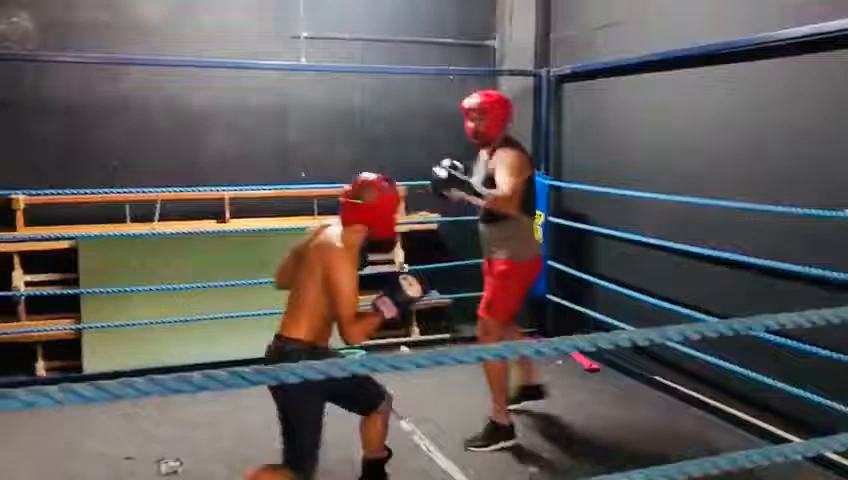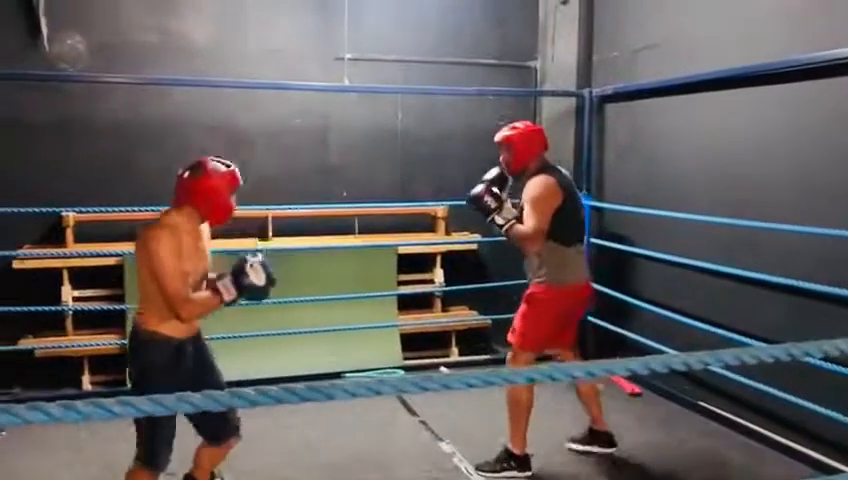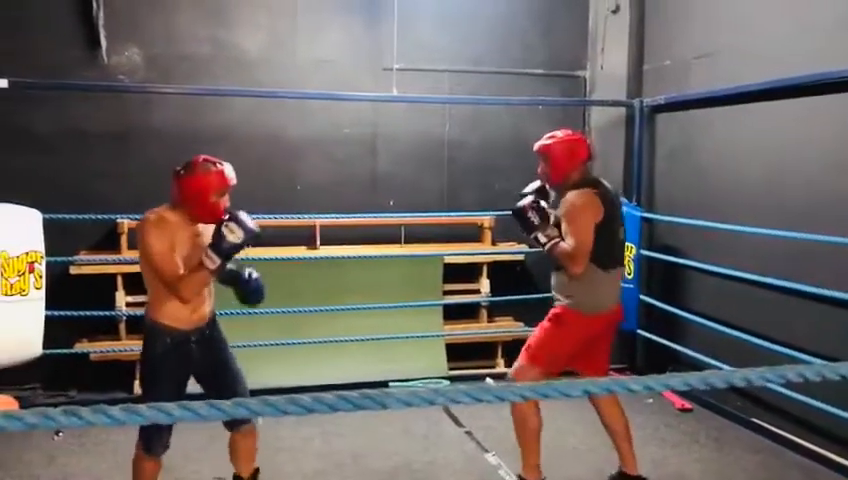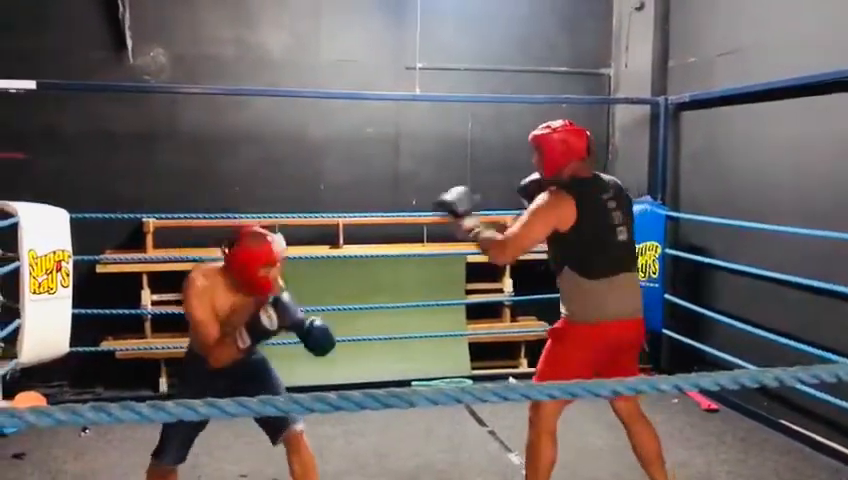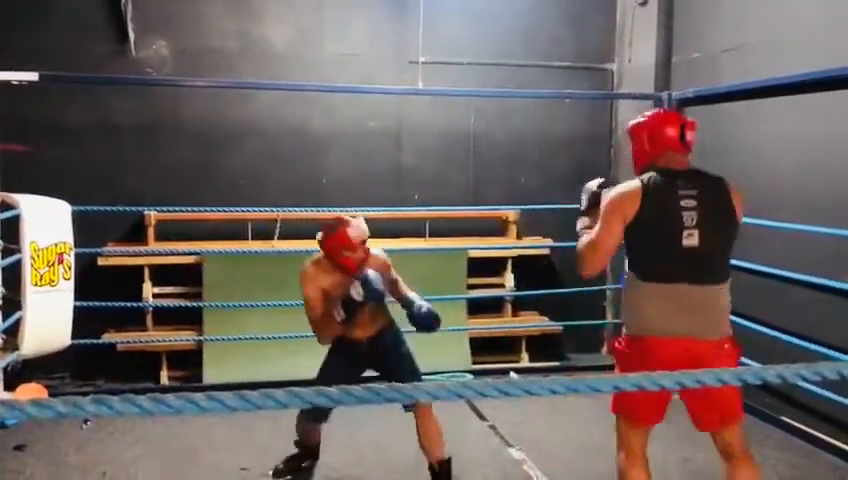
dt=1s
person 1, frame 1
left shoulder: (509, 157)
right shoulder: (487, 154)
left elbow: (506, 205)
left wrist: (462, 188)
right wrist: (456, 184)
left hip: (515, 259)
right hip: (498, 255)
left knee: (488, 334)
right knee: (503, 324)
left ankle: (502, 425)
right ankle: (530, 383)
person 1, frame 2
left shoulder: (540, 184)
right shoulder: (555, 178)
left elbow: (531, 242)
left wrist: (496, 212)
right wrist: (503, 203)
left hip: (553, 288)
right hip: (576, 285)
left knee: (518, 363)
right knee: (565, 357)
right ankle: (600, 431)
person 1, frame 3
left shoulder: (578, 199)
right shoulder: (603, 193)
left elbow: (575, 262)
left wrist: (541, 229)
right wrist: (549, 216)
left hip: (578, 313)
right hip: (607, 310)
left knee: (521, 382)
right knee: (598, 389)
person 1, frame 4
left shoulder: (557, 201)
right shoulder: (616, 190)
left elbow: (503, 251)
left wrist: (466, 219)
left hip: (588, 327)
right hip: (630, 322)
left knee: (543, 416)
right knee: (628, 409)
person 1, frame 5
left shoulder: (627, 196)
right shoulder: (728, 194)
left elbow: (589, 266)
left wrist: (589, 214)
left hip: (649, 342)
right hip: (710, 342)
left knee: (631, 446)
right knee: (734, 446)
person 2, frame 1
left shoulder: (328, 233)
right shoulder: (340, 254)
left elbow: (283, 278)
right elbow: (352, 333)
right wrist: (390, 303)
left hip: (311, 353)
right hip: (297, 360)
left knee: (378, 404)
person 2, frame 2
left shoulder: (199, 227)
right shoulder: (162, 233)
right elbow: (182, 307)
left wrist: (234, 282)
right wrist: (232, 287)
left hip: (191, 345)
right hip: (155, 350)
left knee: (225, 433)
person 2, frame 3
left shoulder: (212, 221)
right shoulder: (154, 227)
right elbow: (182, 289)
left wrist: (237, 275)
right wrist: (218, 250)
left hip: (208, 335)
right hip: (166, 342)
left knee: (243, 422)
right knee: (154, 441)
person 2, frame 4
left shoulder: (270, 282)
right shoulder: (200, 285)
left elbow: (287, 314)
right elbow: (215, 355)
left wrist: (306, 325)
right wrist: (253, 332)
left hip: (249, 364)
right hip: (204, 370)
left knee: (294, 436)
right knee: (166, 459)
person 2, frame 5
left shoulder: (376, 259)
right shoulder: (313, 274)
left elbow: (394, 283)
right elbow: (323, 335)
left wrist: (415, 303)
right wrist: (347, 306)
left hip: (385, 338)
right hip: (346, 346)
left knee: (420, 402)
right knee: (309, 414)
right ankle: (308, 455)
